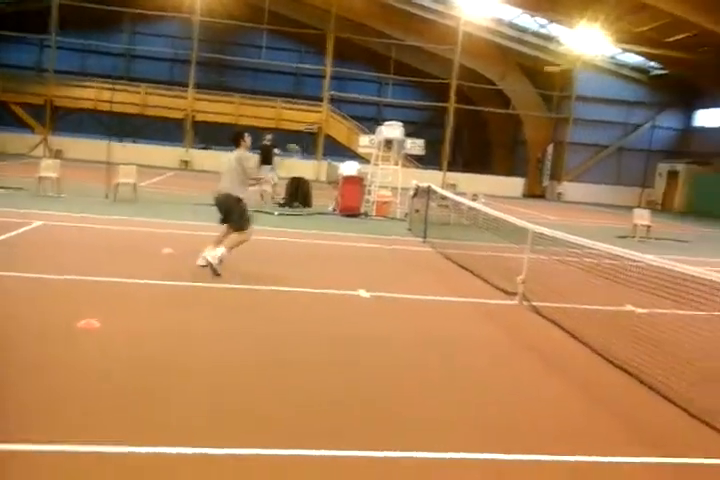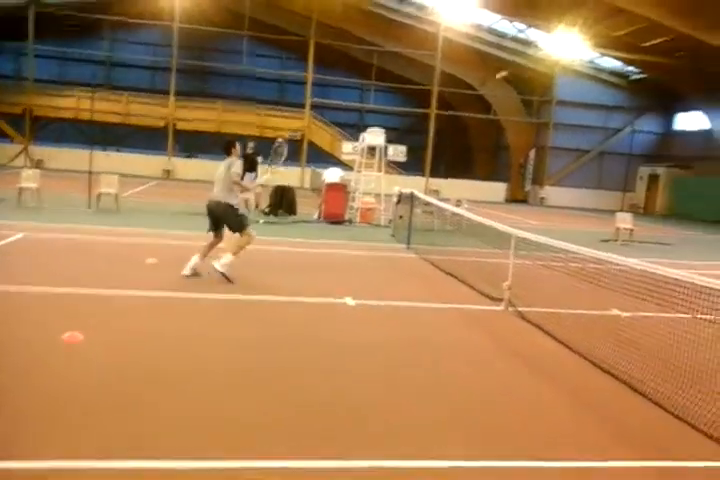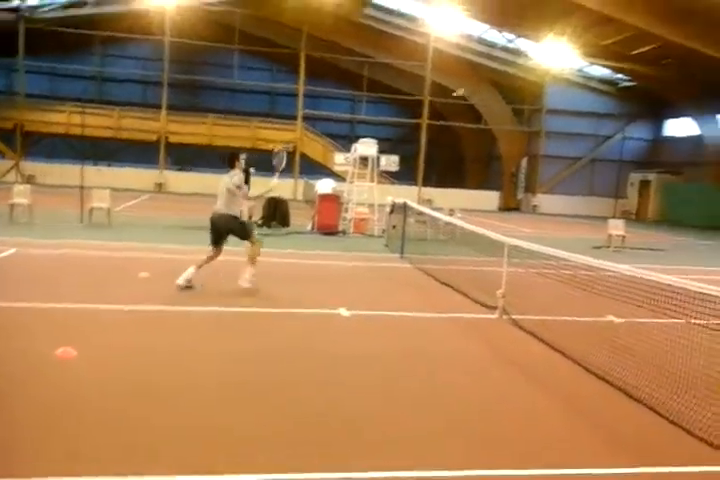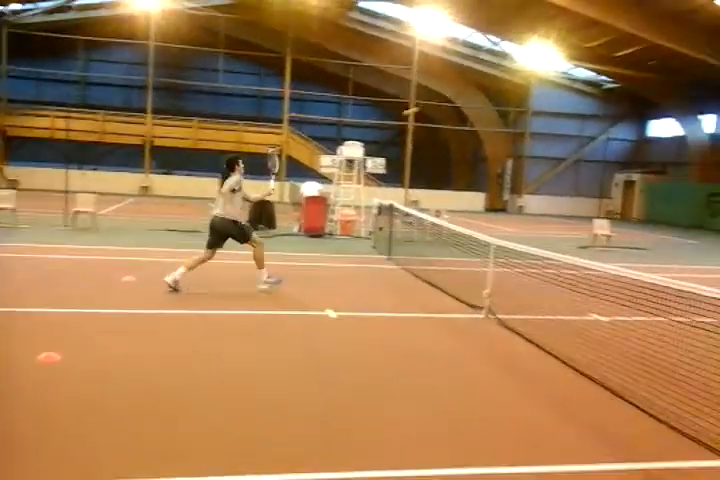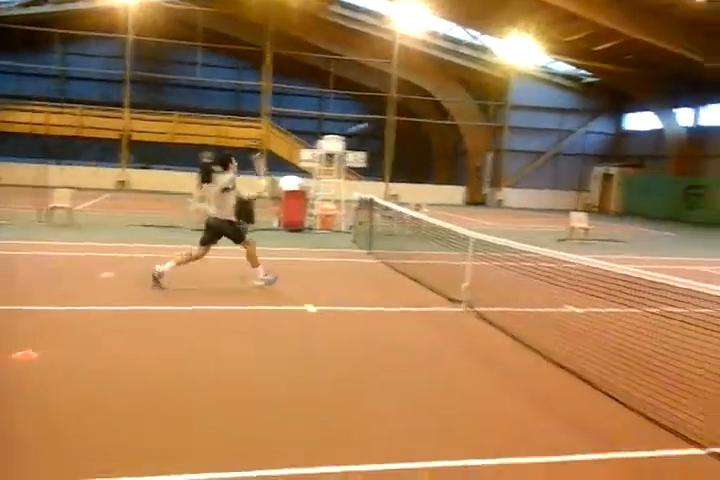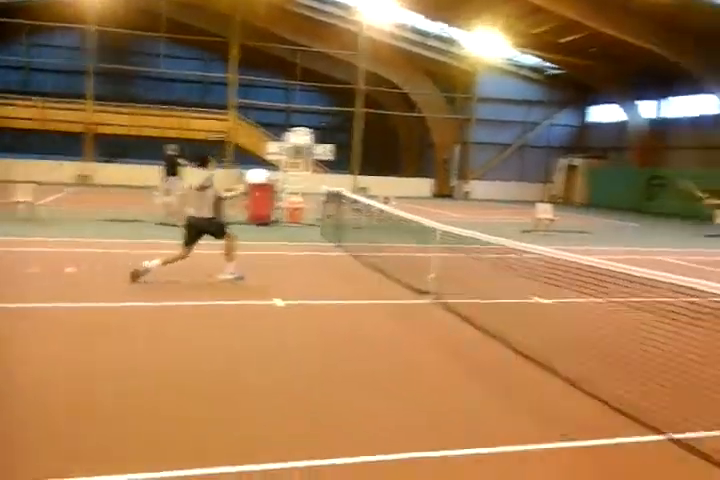
dt=0.1s
person 1, frame 1
left shoulder: (230, 157)
right shoulder: (247, 155)
right elbow: (252, 175)
left wrist: (250, 182)
right wrist: (261, 177)
left hip: (221, 196)
right hip: (233, 199)
left knee: (231, 228)
right knee: (244, 235)
left ankle: (205, 257)
right ankle: (215, 255)
person 1, frame 2
left shoulder: (224, 165)
right shoulder: (236, 162)
right elbow: (234, 179)
left wrist: (245, 187)
right wrist: (247, 186)
left hip: (212, 204)
right hip: (226, 206)
left knee: (216, 238)
right knee: (248, 236)
left ankle: (190, 268)
right ankle: (222, 264)
person 1, frame 3
left shoulder: (229, 177)
right shoulder: (238, 174)
left elbow: (245, 195)
right elbow: (230, 188)
right wrist: (243, 202)
left hip: (216, 216)
right hip: (229, 217)
left knee: (215, 252)
right knee: (256, 242)
left ankle: (184, 279)
right ankle: (247, 278)
person 1, frame 4
left shoulder: (230, 181)
right shoulder: (237, 179)
left elbow: (250, 199)
right elbow: (223, 192)
left wrist: (265, 195)
right wrist: (230, 206)
left hip: (216, 221)
right hip: (229, 221)
left knee: (208, 255)
right knee: (258, 244)
left ankle: (174, 278)
right ankle: (264, 279)
person 1, frame 5
left shoulder: (222, 179)
right shoulder: (230, 177)
right elbow: (216, 190)
left hip: (213, 221)
right hip: (224, 221)
left knee: (199, 253)
right knee: (249, 244)
left ankle: (161, 270)
right ankle: (261, 276)
person 1, frame 6
left shoulder: (208, 181)
right shoulder: (209, 175)
left elbow: (221, 196)
right elbow: (195, 188)
left wrist: (235, 193)
left hip: (193, 219)
right hip: (204, 219)
left knee: (183, 253)
right knee: (230, 237)
left ankle: (147, 266)
right ankle: (229, 271)
